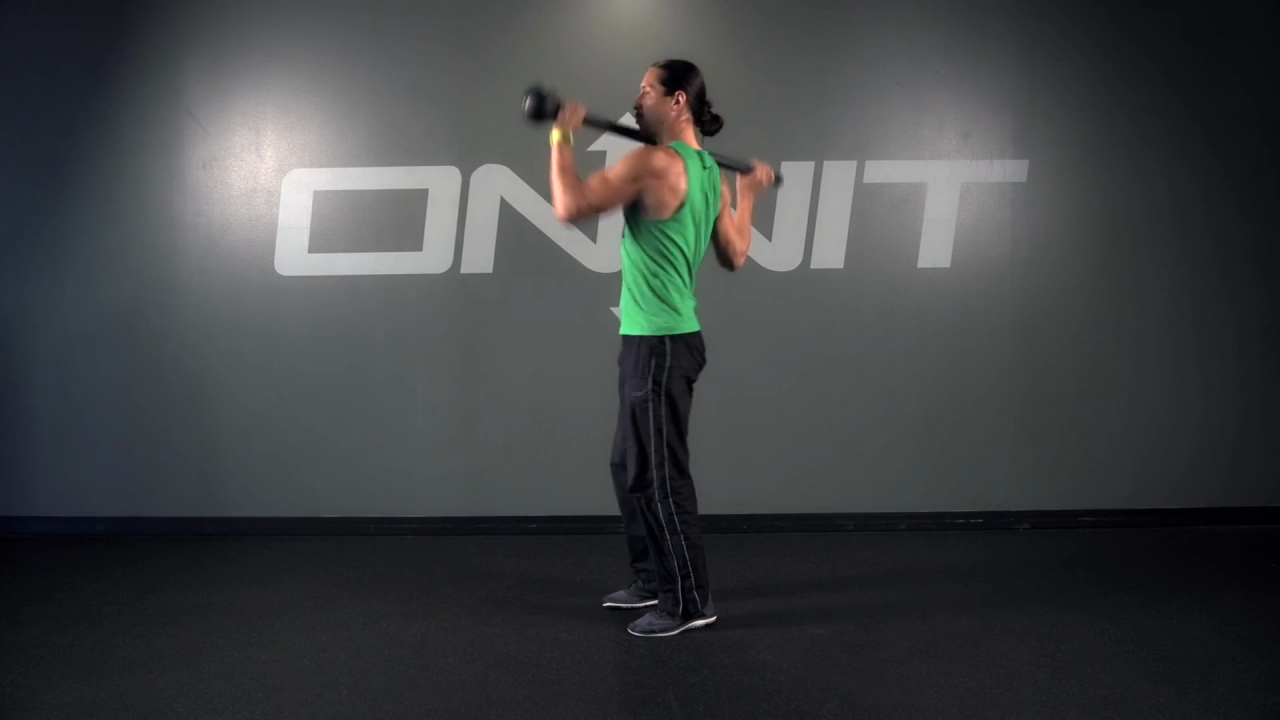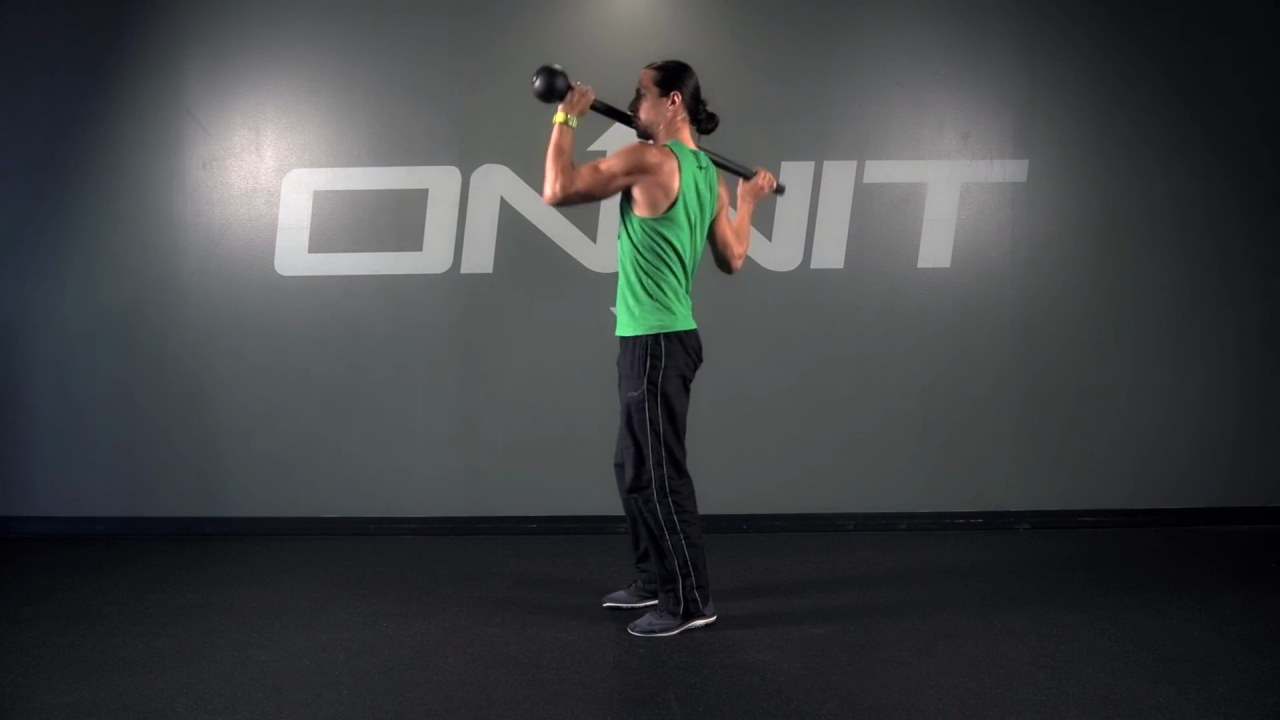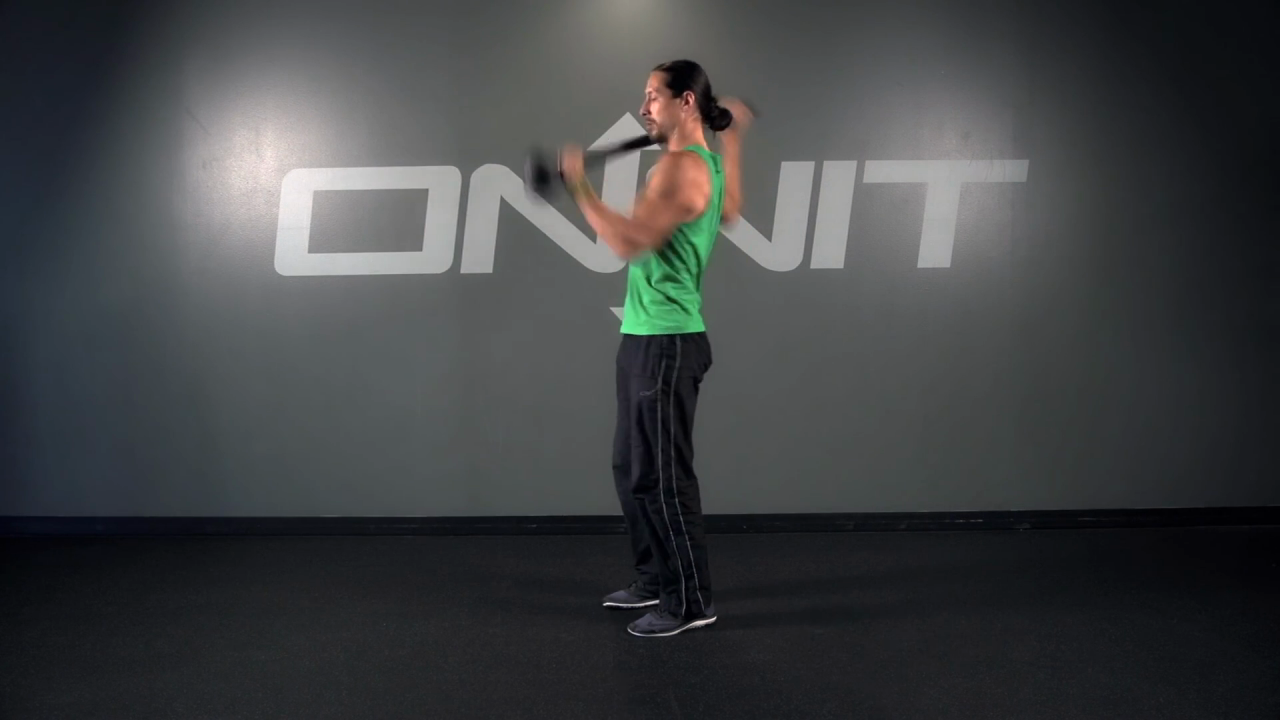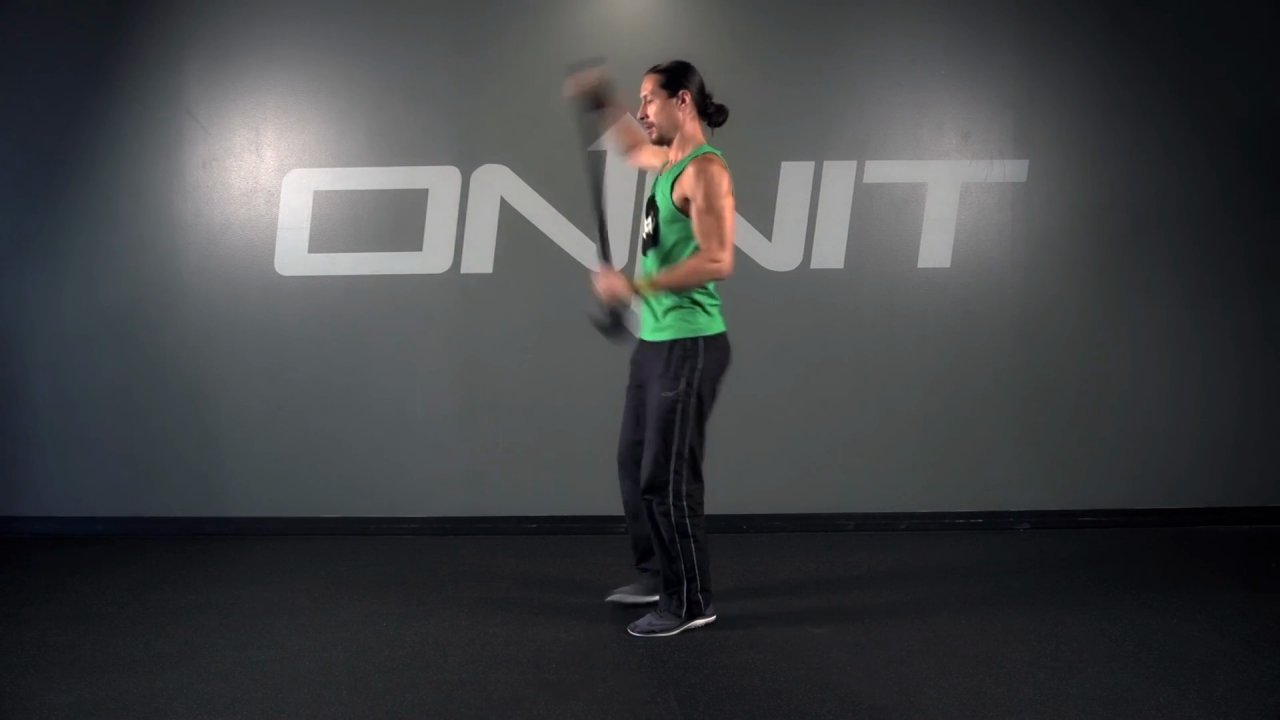
dt=0.2s
person 1, frame 1
left shoulder: (655, 162)
right shoulder: (710, 174)
left elbow: (568, 205)
right elbow: (735, 256)
left wrist: (563, 131)
right wrist: (748, 194)
left hip: (660, 343)
right hip: (654, 339)
left knee: (659, 475)
right knee: (630, 468)
left ankle: (690, 601)
right ankle: (655, 578)
person 1, frame 2
left shoulder: (649, 157)
right shoulder: (705, 174)
left elbow: (559, 191)
right elbow: (732, 259)
left wrist: (565, 119)
right wrist: (749, 198)
left hip: (656, 342)
right hip: (650, 338)
left knee: (657, 474)
right knee: (634, 469)
left ankle: (691, 600)
right ankle: (657, 577)
person 1, frame 3
left shoulder: (681, 169)
right shoulder: (704, 162)
left elbow: (629, 241)
right elbow: (727, 212)
left wrist: (578, 179)
right wrist: (732, 138)
left hip: (669, 344)
right hip: (643, 340)
left knee: (662, 475)
right knee: (632, 468)
left ankle: (691, 601)
right ankle: (657, 579)
person 1, frame 4
left shoulder: (707, 170)
right shoulder: (671, 160)
left elbow: (718, 261)
right elbow: (640, 150)
left wrist: (635, 285)
right wrist: (606, 103)
left hip: (692, 346)
right hip: (655, 345)
left knee: (665, 477)
right knee: (634, 466)
left ankle: (691, 603)
right ankle: (659, 574)
